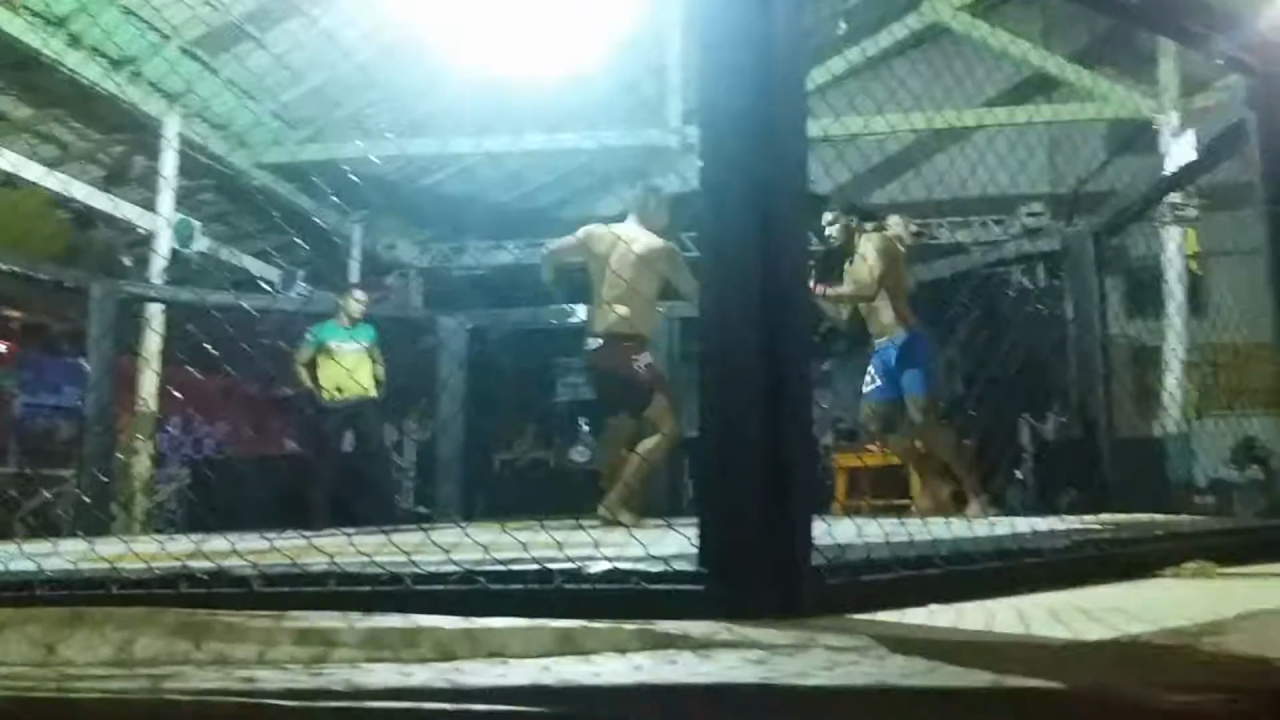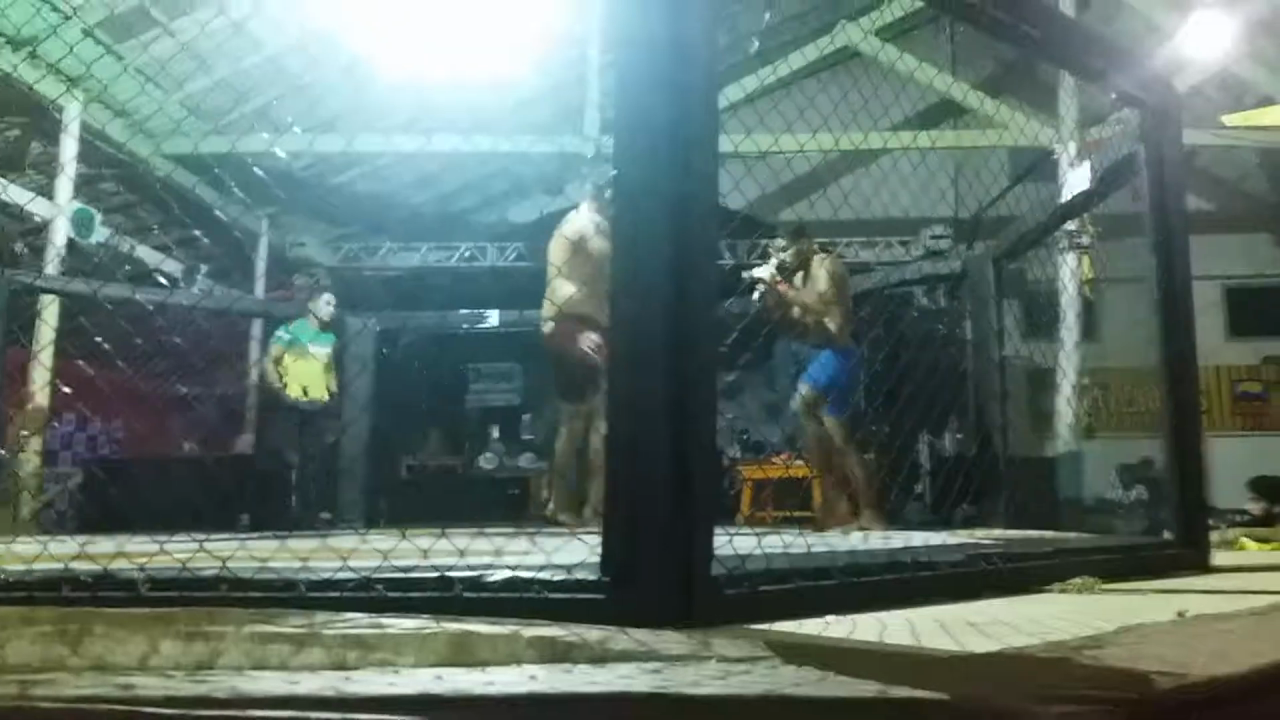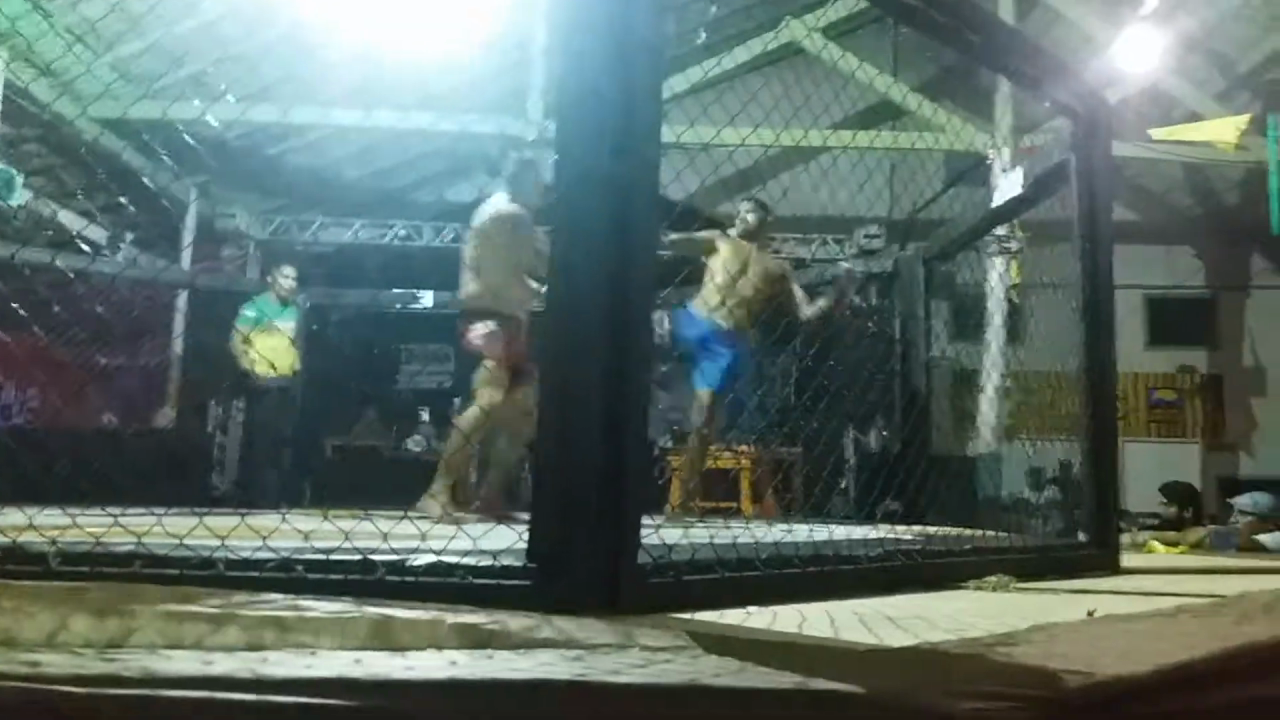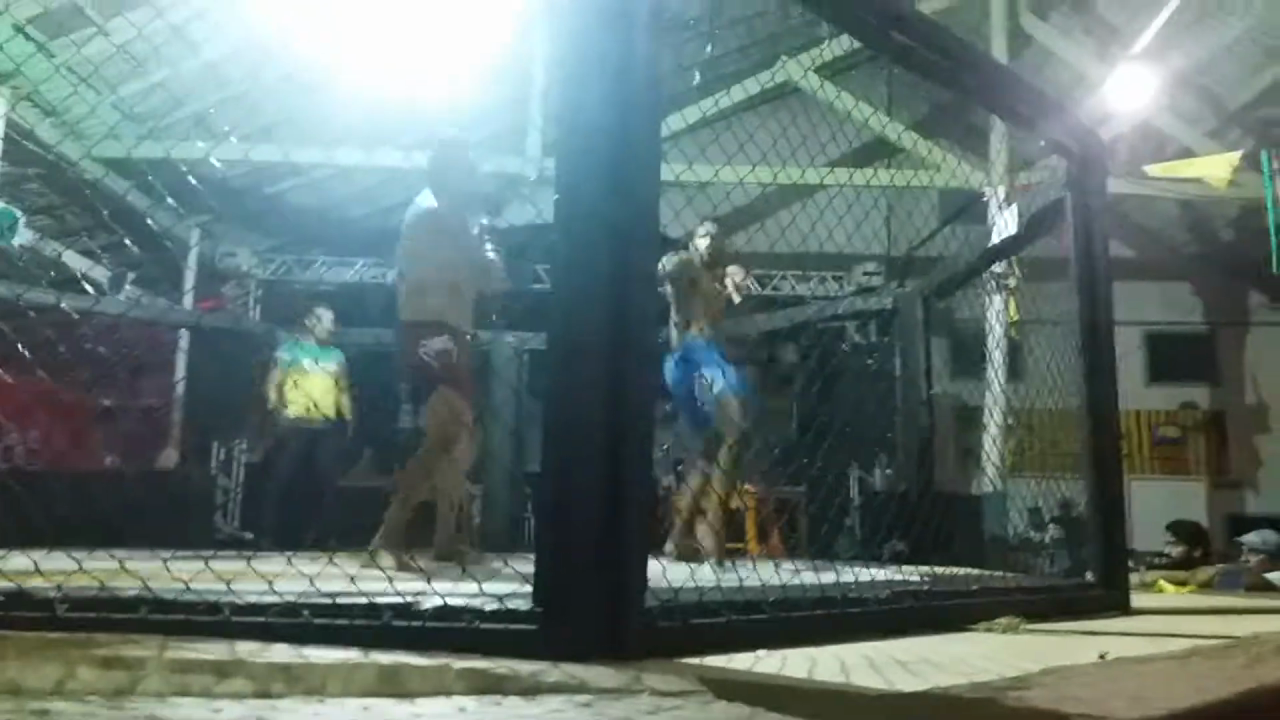
dt=0.5s
person 1, frame 1
left shoulder: (596, 234)
right shoulder: (663, 248)
left elbow: (550, 254)
right elbow: (692, 292)
left wrist: (549, 281)
left hip: (597, 346)
right hip: (626, 347)
left knee: (619, 428)
right knee: (667, 428)
left ankle: (611, 499)
right ankle: (617, 500)
person 1, frame 2
left shoulder: (571, 225)
right shoulder: (591, 223)
left hip: (559, 329)
right hip: (578, 327)
left knee: (574, 418)
right knee: (609, 413)
left ankle: (561, 501)
right ankle: (594, 506)
person 1, frame 3
left shoulder: (503, 217)
right shoulder: (510, 215)
right elbow: (543, 263)
left hip: (505, 323)
right hip: (488, 321)
left knee: (526, 412)
right knee: (492, 401)
left ankle: (492, 496)
right ankle: (439, 493)
person 1, frame 4
left shoulder: (440, 215)
right shoulder: (434, 215)
right elbow: (492, 277)
right wrist: (490, 252)
left hip: (445, 340)
right hip: (431, 338)
left knee: (462, 442)
right knee: (447, 436)
left ankle: (446, 539)
right ankle: (388, 540)
person 2, frame 1
left shoulder: (873, 243)
right shoulder: (850, 266)
left elbow: (866, 289)
right elbow: (845, 316)
left wrist: (819, 290)
right wrist: (822, 299)
left hip: (907, 343)
right hip: (883, 348)
left knee: (923, 419)
right knee: (872, 417)
left ankle: (974, 494)
right ankle: (931, 482)
person 2, frame 2
left shoulder: (825, 264)
right shoulder: (800, 278)
left elbow: (821, 304)
right elbow: (798, 329)
left wrist: (778, 286)
right wrist: (775, 306)
left hip: (837, 352)
right hip: (828, 354)
left knee: (802, 407)
right knee: (838, 437)
left ankle: (832, 494)
right ankle: (869, 513)
person 2, frame 3
left shoulder: (777, 268)
right shoulder: (718, 241)
left elbow: (806, 311)
right elbow: (680, 242)
left wrist: (835, 295)
left hip: (728, 340)
right hip: (696, 322)
left knee: (703, 414)
left ankle: (686, 500)
person 2, frame 4
left shoulder: (719, 289)
right shoulder: (683, 264)
right elbow: (668, 268)
left hip: (695, 362)
right hip: (696, 358)
left knee: (710, 453)
right knee: (735, 423)
left ankle: (680, 536)
right ankle: (711, 520)
person 3, frame 1
left shoulder: (368, 332)
right shoulder: (319, 332)
left elbow: (378, 361)
right elbow: (299, 363)
left wrist: (380, 385)
right wrist: (313, 389)
left hip: (366, 403)
right hip: (333, 406)
left knee: (376, 455)
right knee: (327, 460)
left ankle: (381, 512)
right ankle: (321, 515)
person 3, frame 2
left shoulder: (330, 337)
right shoulder: (290, 330)
right elbow: (268, 361)
left wrist: (333, 393)
right wrist: (279, 390)
left hip: (318, 408)
right hip: (291, 407)
left knee: (313, 464)
right knee: (281, 456)
left ankle: (309, 514)
person 3, frame 3
left shoulder: (294, 310)
right shoulder: (254, 307)
right elbow: (236, 343)
left wrist: (298, 369)
right wrist: (250, 371)
left hip: (287, 383)
right hip: (263, 384)
left knee: (283, 437)
right knee: (263, 438)
left ankle: (273, 493)
right ankle: (261, 495)
person 3, frame 4
left shoulder: (337, 355)
right shoulder: (290, 349)
left elbow: (342, 390)
right elbow: (273, 385)
left wrist: (348, 419)
right wrist: (276, 411)
left hip: (327, 428)
right hip: (295, 426)
left knee: (325, 482)
right knee: (283, 479)
left ankle: (316, 535)
right ankle: (270, 535)
